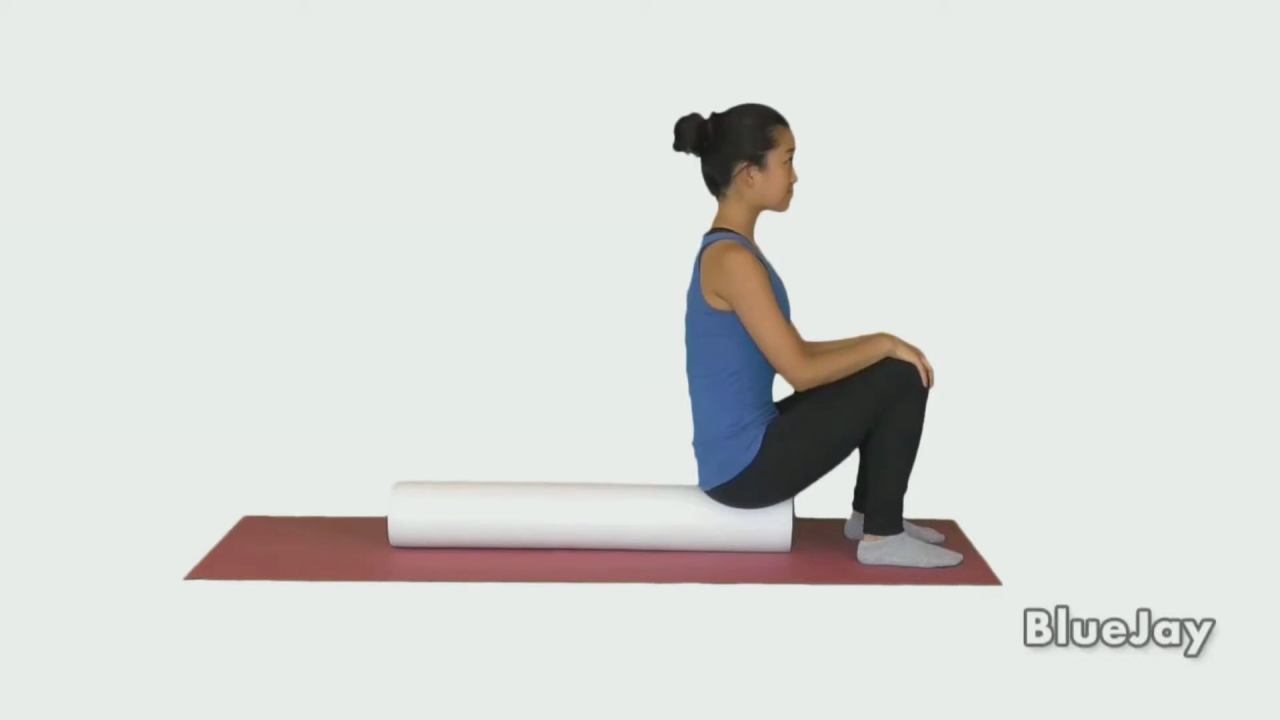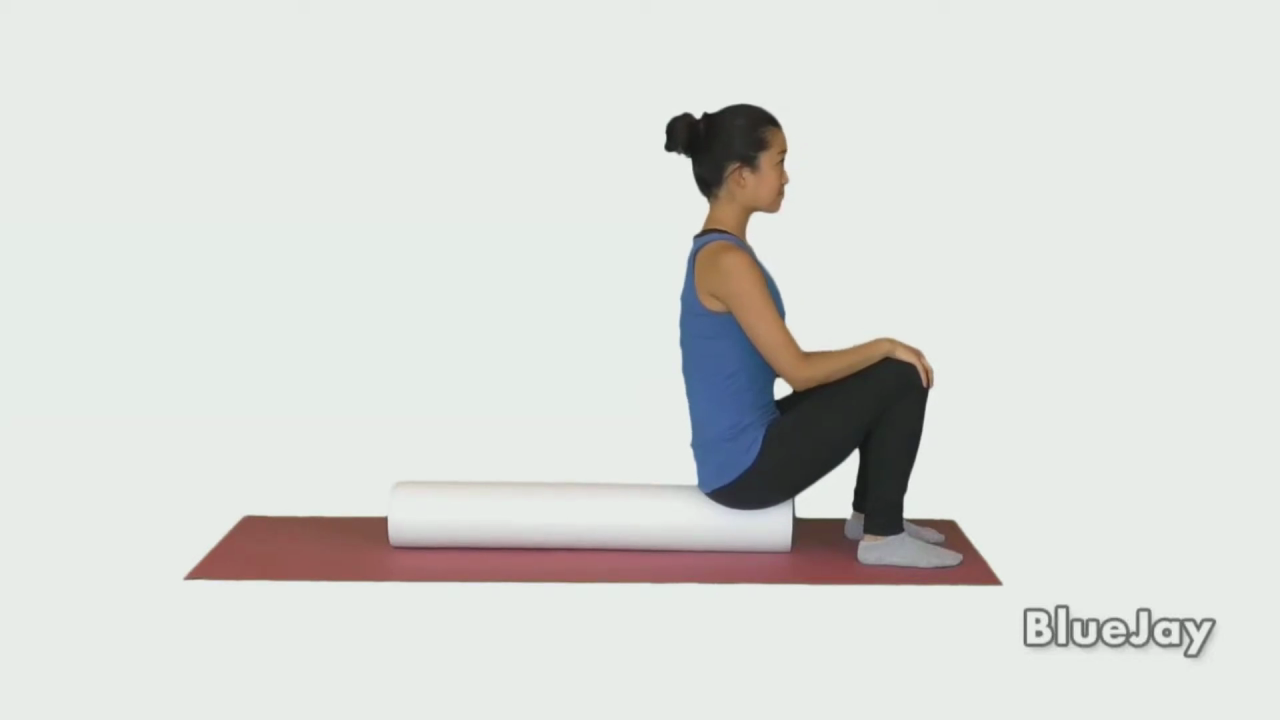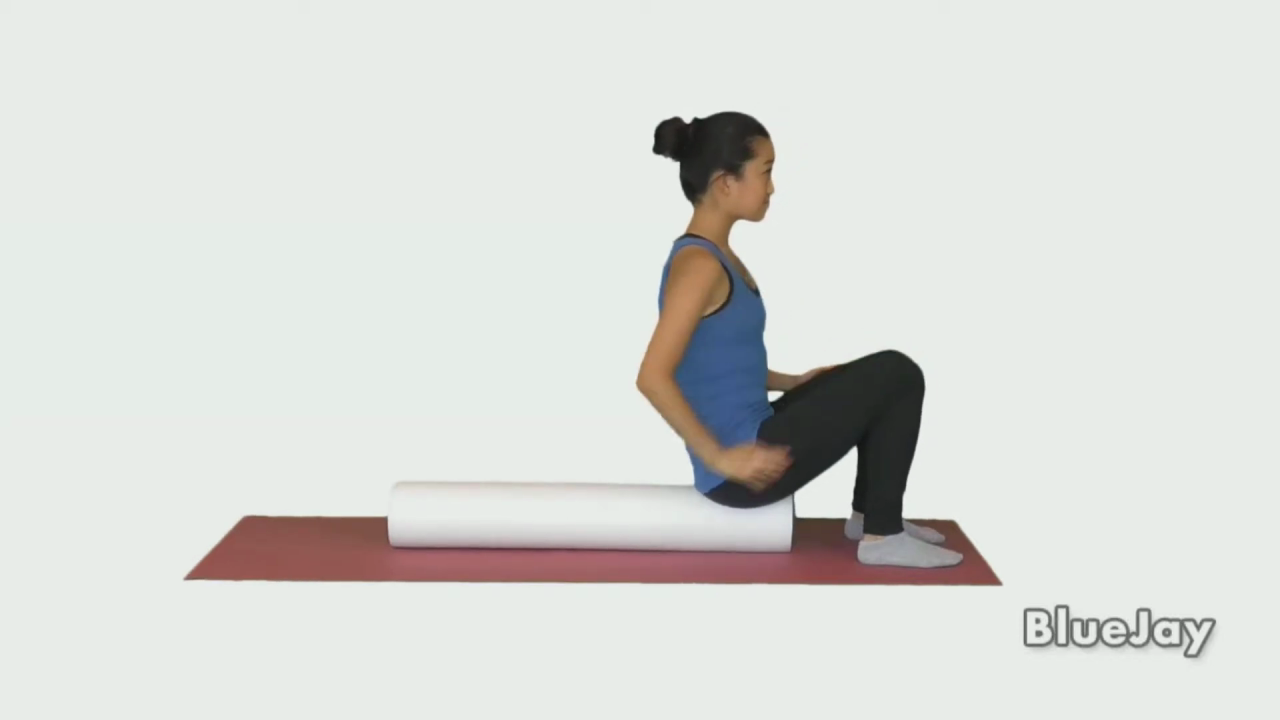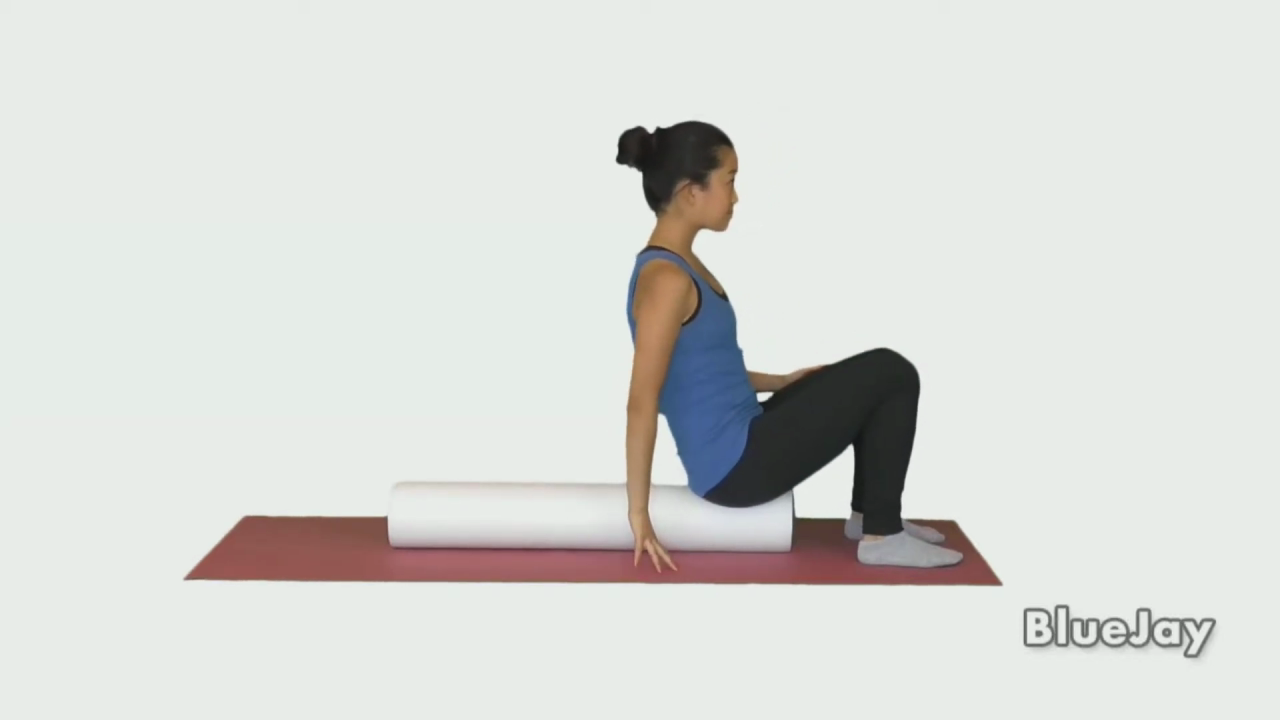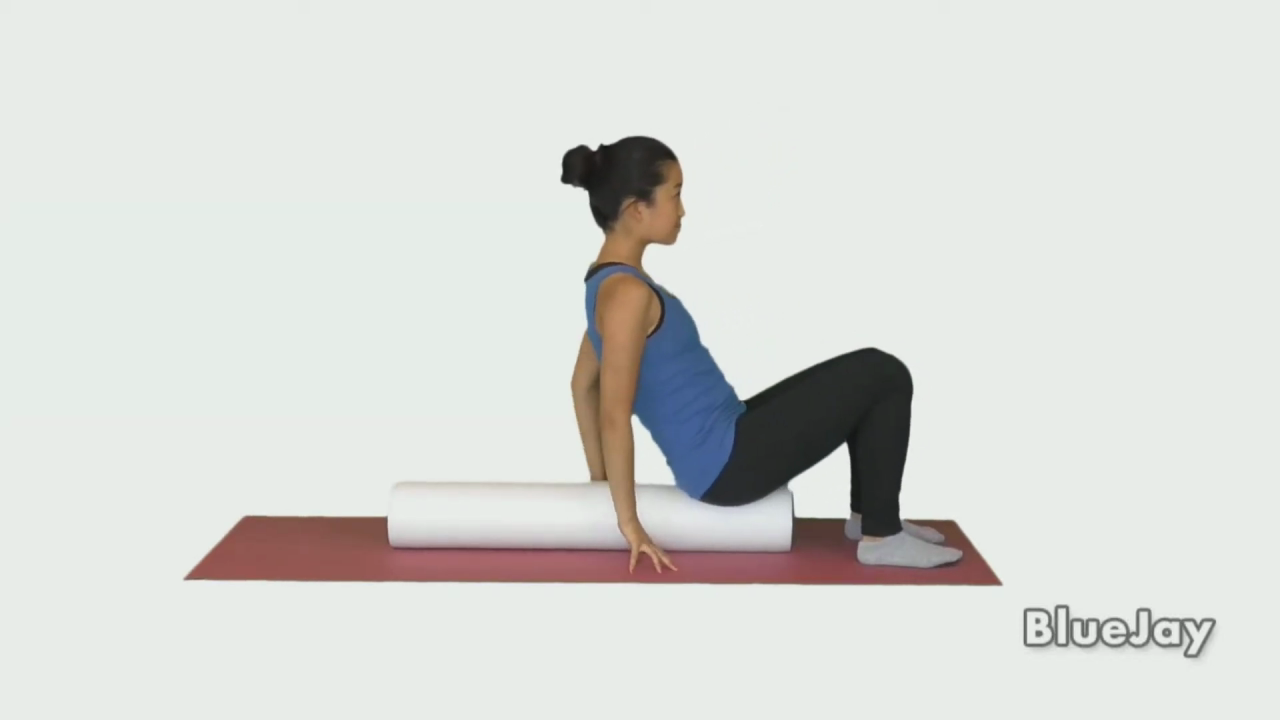
dt=1s
person 1, frame 1
left shoulder: (731, 249)
right shoulder: (733, 259)
left elbow: (796, 351)
right elbow: (800, 371)
left wrist: (878, 344)
right wrist: (884, 343)
left hip: (745, 449)
right hip: (745, 466)
left knee: (888, 373)
right knee: (903, 378)
left ankle: (869, 513)
right ankle: (882, 537)
person 1, frame 2
left shoulder: (719, 249)
right shoulder: (727, 260)
left elbow: (775, 361)
right elbow: (797, 371)
left wrist: (873, 352)
right wrist: (882, 347)
left hip: (743, 449)
right hip: (745, 467)
left knee: (887, 375)
right knee: (903, 379)
left ankle: (869, 513)
right ankle: (882, 537)
person 1, frame 3
left shoulder: (715, 255)
right shoulder: (699, 265)
right elbow: (653, 377)
left wrist: (794, 382)
right wrist: (716, 459)
left hip: (747, 444)
right hip: (742, 466)
left knee: (886, 377)
right knee: (897, 376)
left ankle: (870, 514)
right ankle: (882, 537)
person 1, frame 4
left shoulder: (678, 263)
right shoulder: (666, 279)
right elbow: (642, 402)
left wrist: (778, 382)
right wrist: (638, 513)
left hip: (740, 441)
right hip: (736, 465)
left knee: (879, 373)
right knee: (893, 376)
left ankle: (868, 514)
right ankle: (882, 536)
person 1, frame 5
left shoulder: (611, 278)
right shoulder: (627, 292)
left elbow: (583, 386)
right elbow: (614, 416)
left wrist: (601, 480)
right wrist: (628, 521)
left hip: (724, 443)
right hip: (727, 464)
left knee: (870, 369)
right knee: (884, 376)
left ankle: (868, 515)
right ankle: (881, 537)
